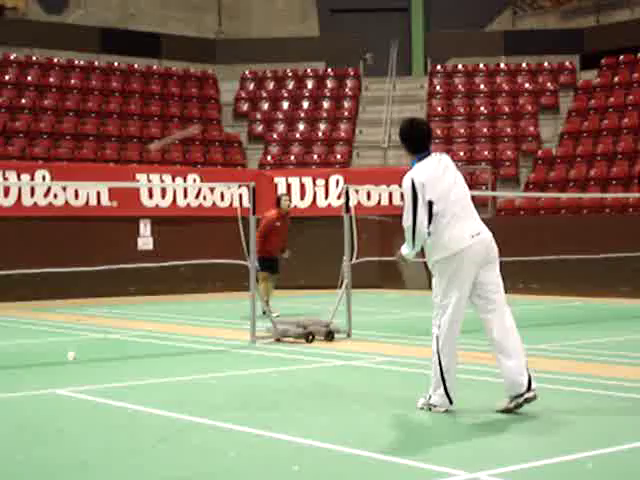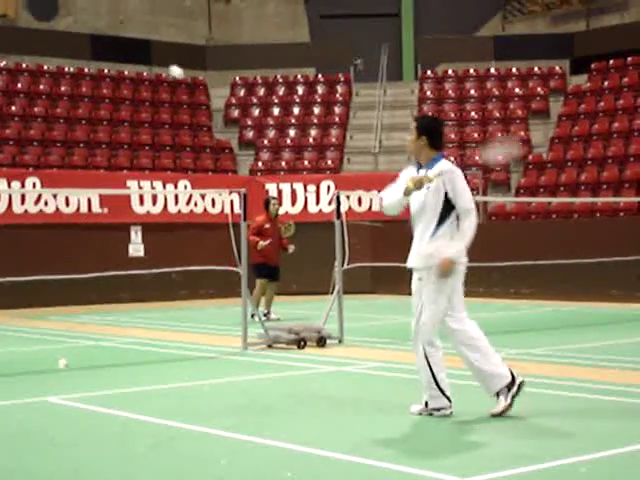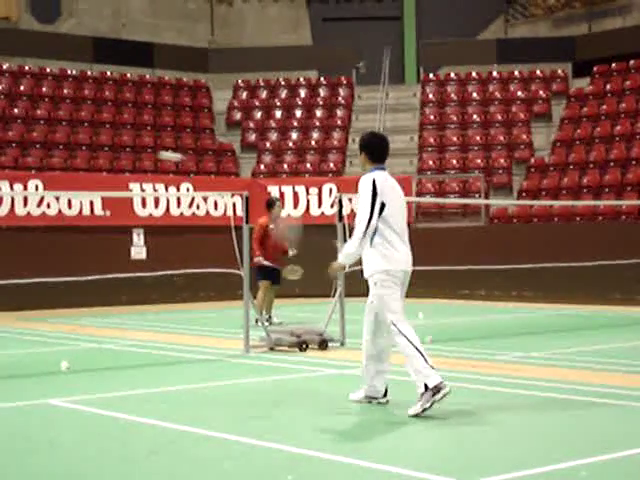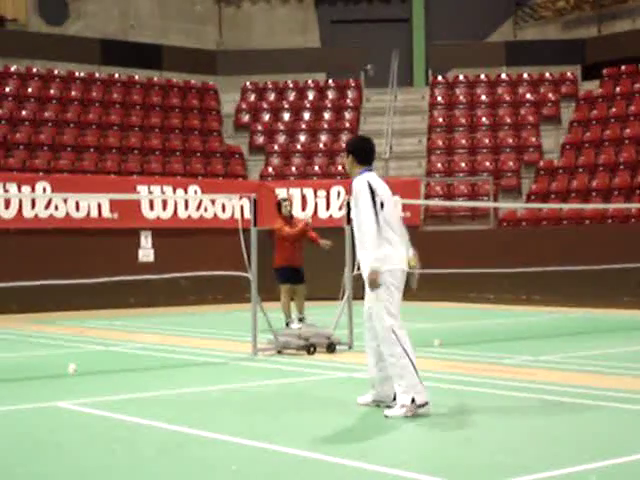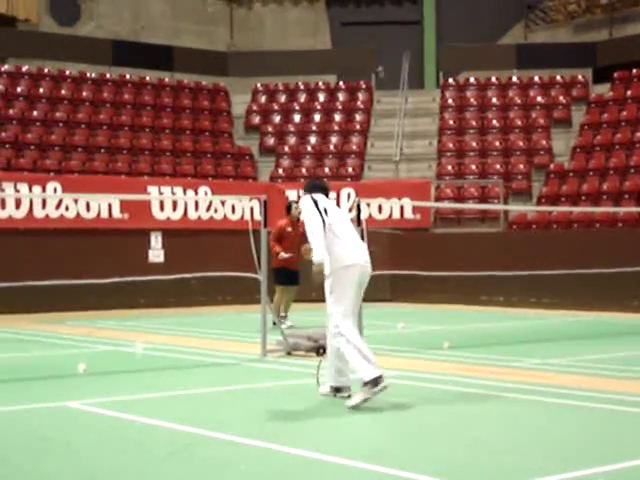
dt=1s
person 1, frame 1
left shoulder: (413, 179)
right shoulder: (444, 161)
left elbow: (418, 227)
left wrist: (407, 252)
left hip: (453, 253)
right hip: (482, 242)
left knee: (445, 325)
right knee: (498, 317)
left ankle: (441, 397)
right ankle: (521, 385)
person 1, frame 2
left shoulder: (448, 171)
right shoulder: (412, 173)
left elbow: (469, 216)
right elbow: (388, 204)
left wrist: (453, 255)
right wrist: (408, 188)
left hip: (439, 262)
right hip: (427, 261)
left knee: (424, 332)
right knee: (459, 326)
left ankle: (438, 400)
right ankle: (504, 381)
person 1, frame 3
left shoulder: (369, 181)
right shoulder: (390, 184)
left elbow: (366, 227)
left wrist: (343, 259)
right wrist: (351, 253)
left hip: (386, 267)
right hip: (388, 266)
left knee: (396, 324)
right knee: (374, 327)
left ankle: (430, 384)
right ankle: (374, 388)
person 1, frame 4
left shoulder: (364, 183)
right shoulder: (374, 182)
left elbow: (373, 225)
right elbow: (397, 223)
left wrist: (374, 264)
right wrist: (409, 252)
left hip: (384, 268)
right hip: (382, 268)
left knee: (388, 329)
right knee: (374, 332)
left ankle: (414, 396)
right ankle: (383, 393)
person 1, frame 5
left shoulder: (309, 200)
right shoulder: (335, 208)
left elbow: (316, 225)
left wrist: (318, 258)
left hip: (342, 264)
right hip: (362, 262)
left knee: (341, 325)
right knee: (339, 324)
left ankle: (371, 377)
right ankle: (339, 383)
person 2, frame 1
left shoulder: (286, 218)
right shoulder: (270, 217)
right elbow: (260, 236)
left wrist: (284, 250)
right wrist: (257, 254)
left hip: (274, 255)
right hip: (263, 254)
left knee: (272, 279)
right knee: (264, 279)
left ankle: (267, 304)
right ankle: (266, 308)
person 2, frame 2
left shoulder: (278, 222)
right shoulder: (259, 221)
right elbow: (250, 235)
left wrist: (287, 246)
right wrist: (258, 242)
left hip: (274, 261)
right hip: (261, 260)
left knee: (273, 285)
right knee: (261, 285)
left ankle: (267, 311)
right ankle: (255, 312)
person 2, frame 3
left shoulder: (279, 223)
right shoulder: (263, 222)
left elbow: (282, 241)
right elbow: (256, 240)
left wrist: (288, 250)
right wrist: (258, 255)
left hip: (275, 263)
right hip: (263, 262)
left knee: (272, 288)
right knee: (264, 287)
left ankle: (268, 316)
right ankle: (259, 317)
person 2, frame 4
left shoulder: (297, 222)
right shoulder: (279, 225)
left elbow: (308, 232)
right elbow: (292, 234)
left wrist: (319, 241)
right wrist: (305, 224)
left hip: (297, 263)
right hip: (283, 264)
left knee: (301, 290)
right knee: (286, 291)
left ankle: (301, 316)
right ankle: (289, 320)
person 2, frame 5
left shoulder: (300, 226)
right shoulder: (282, 224)
right elbow: (272, 240)
right wrist: (279, 252)
left hip: (294, 265)
right hip: (281, 264)
left knee: (292, 290)
right knee: (281, 291)
left ankle: (284, 316)
right ankle: (276, 319)
